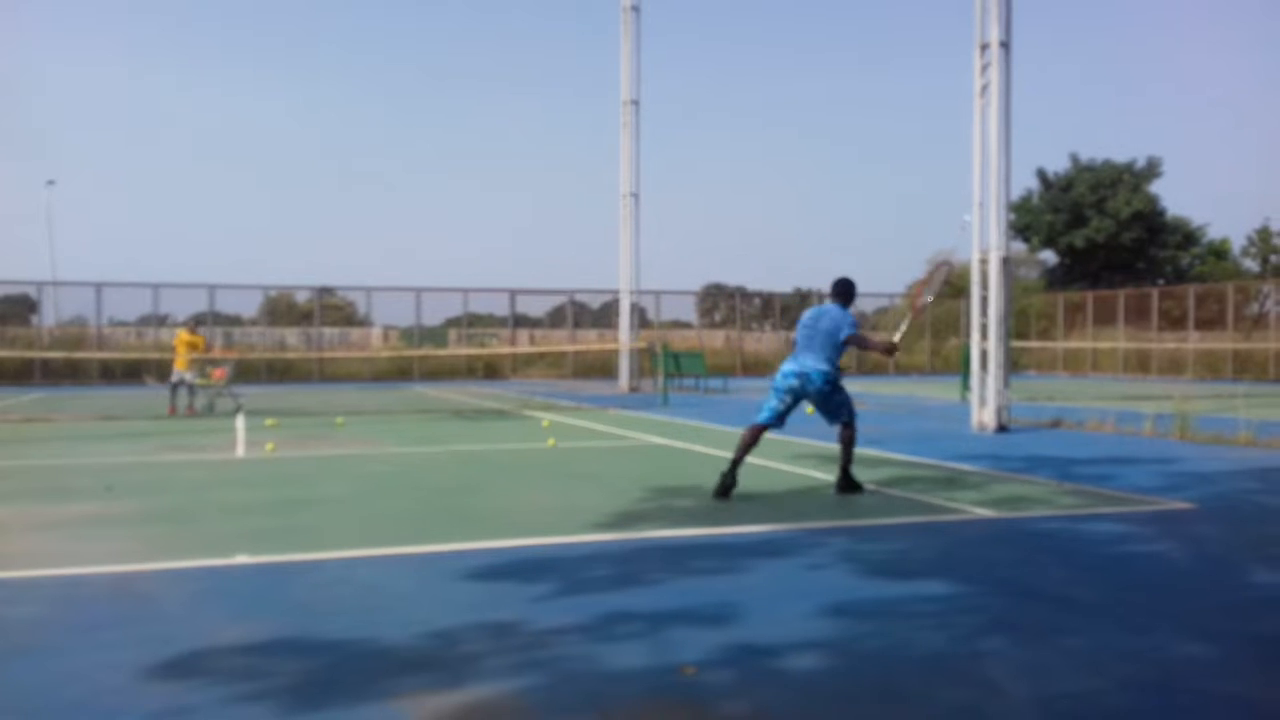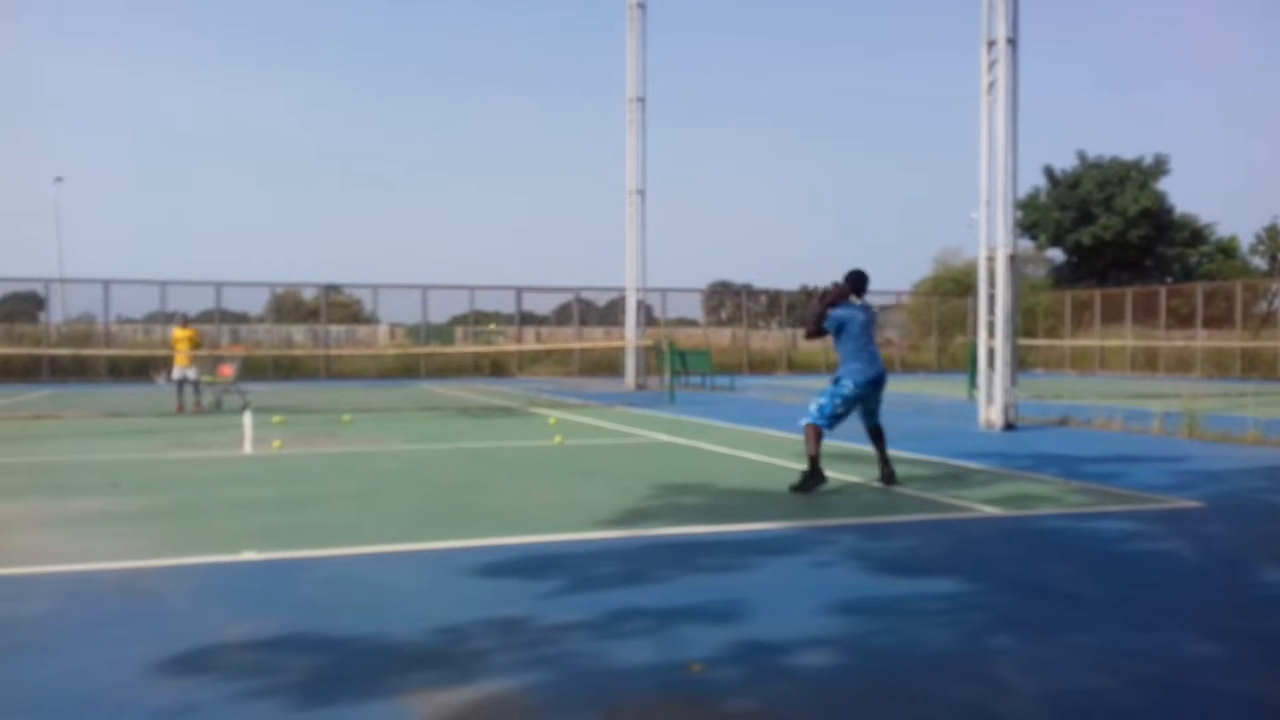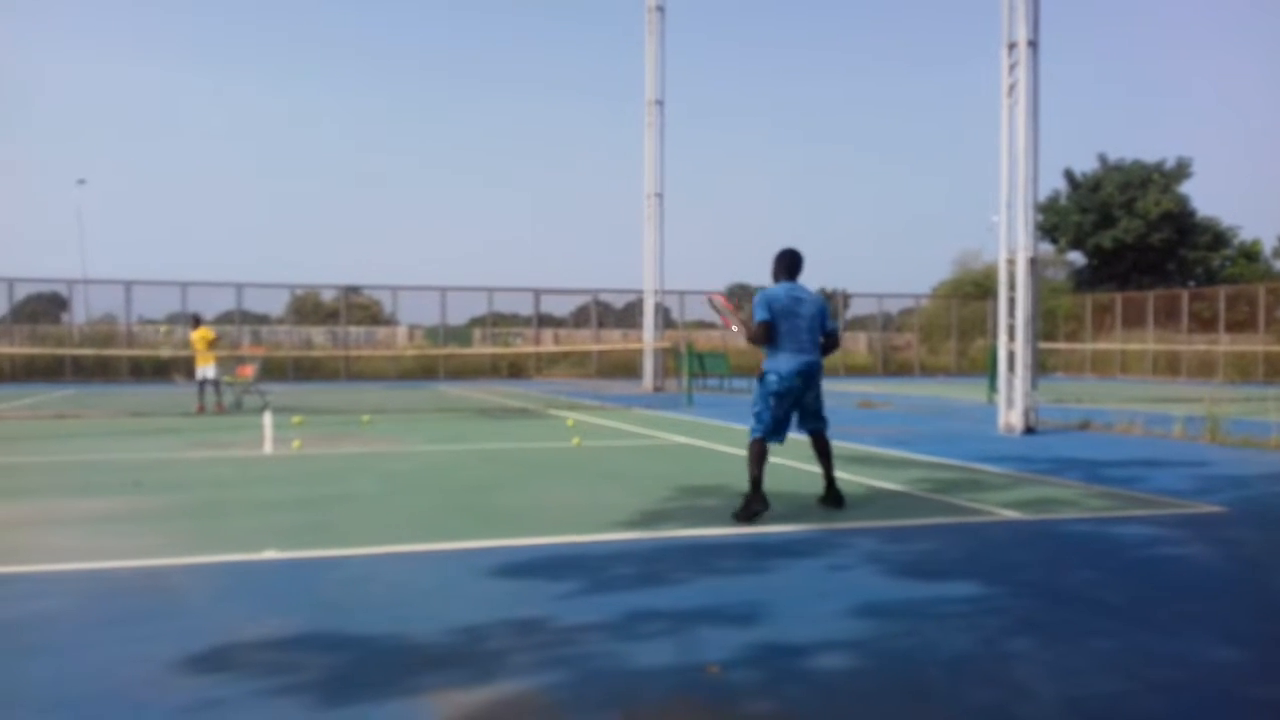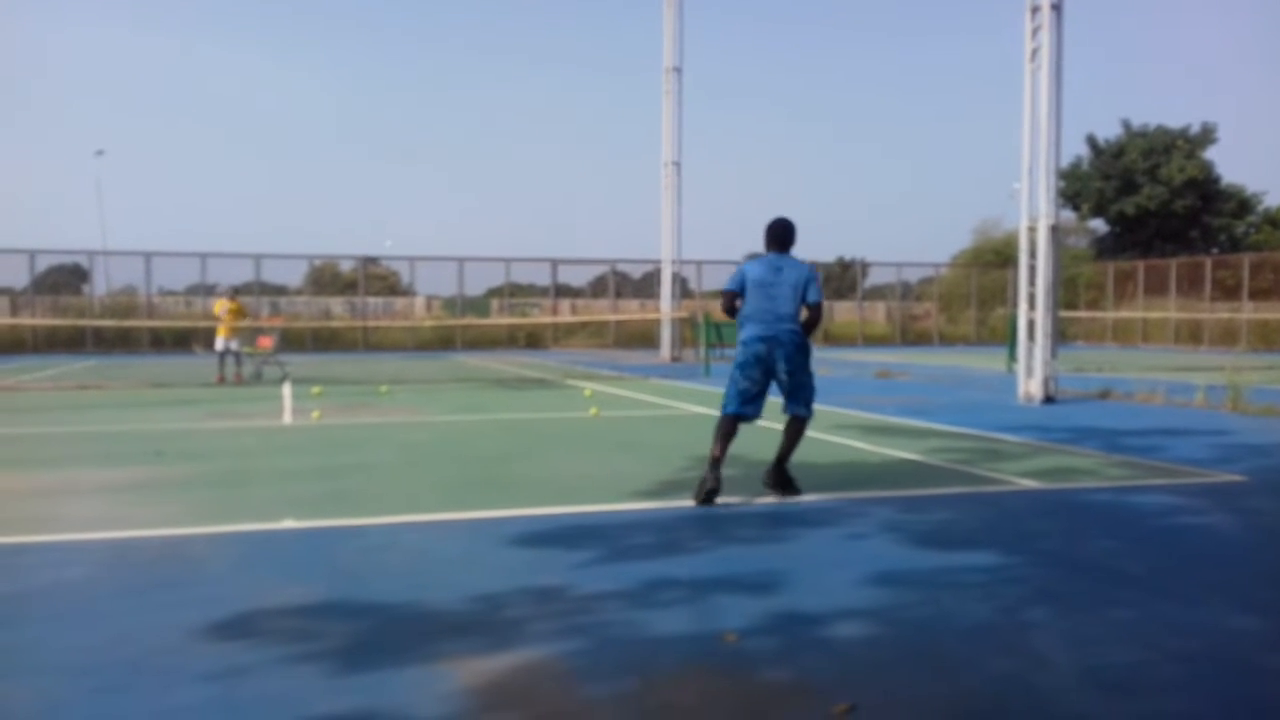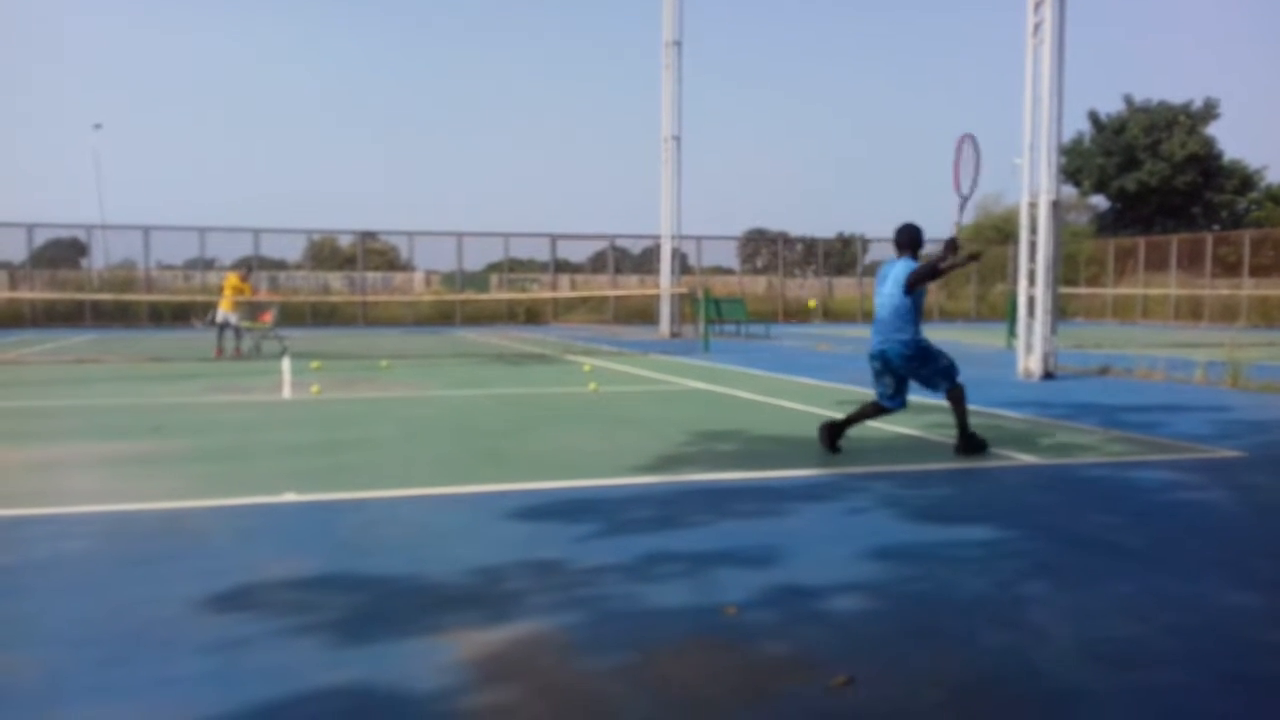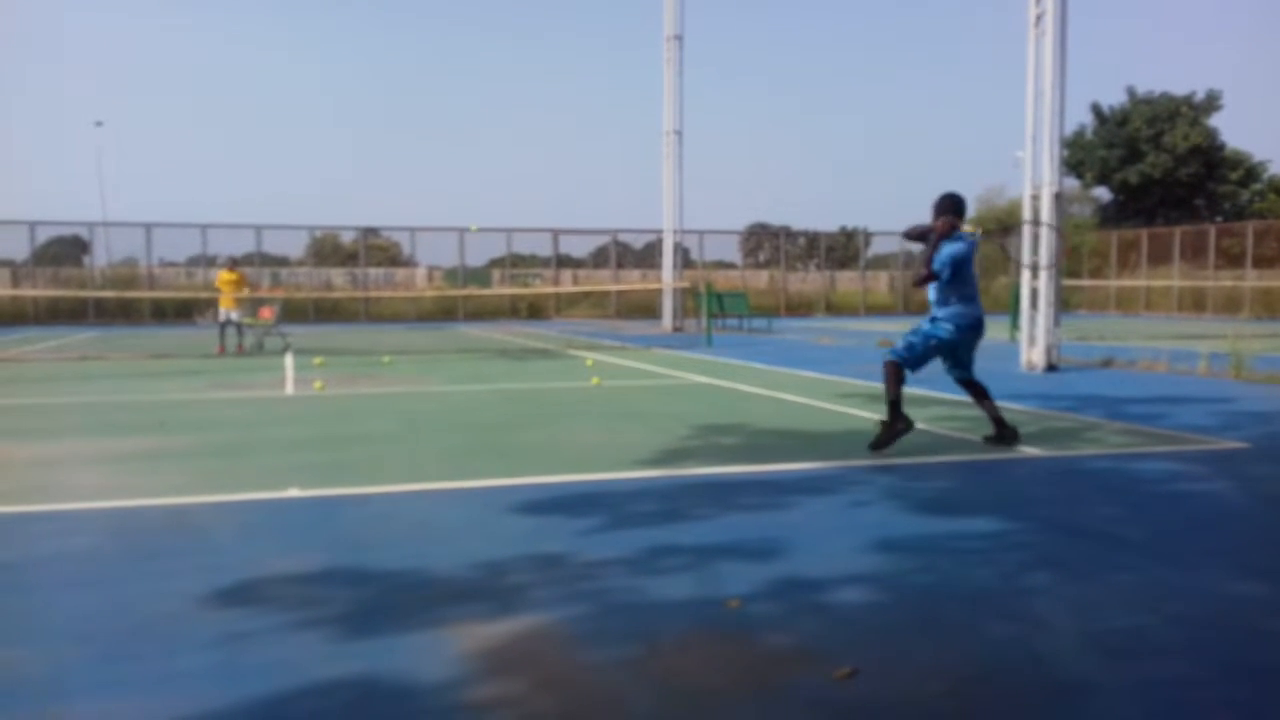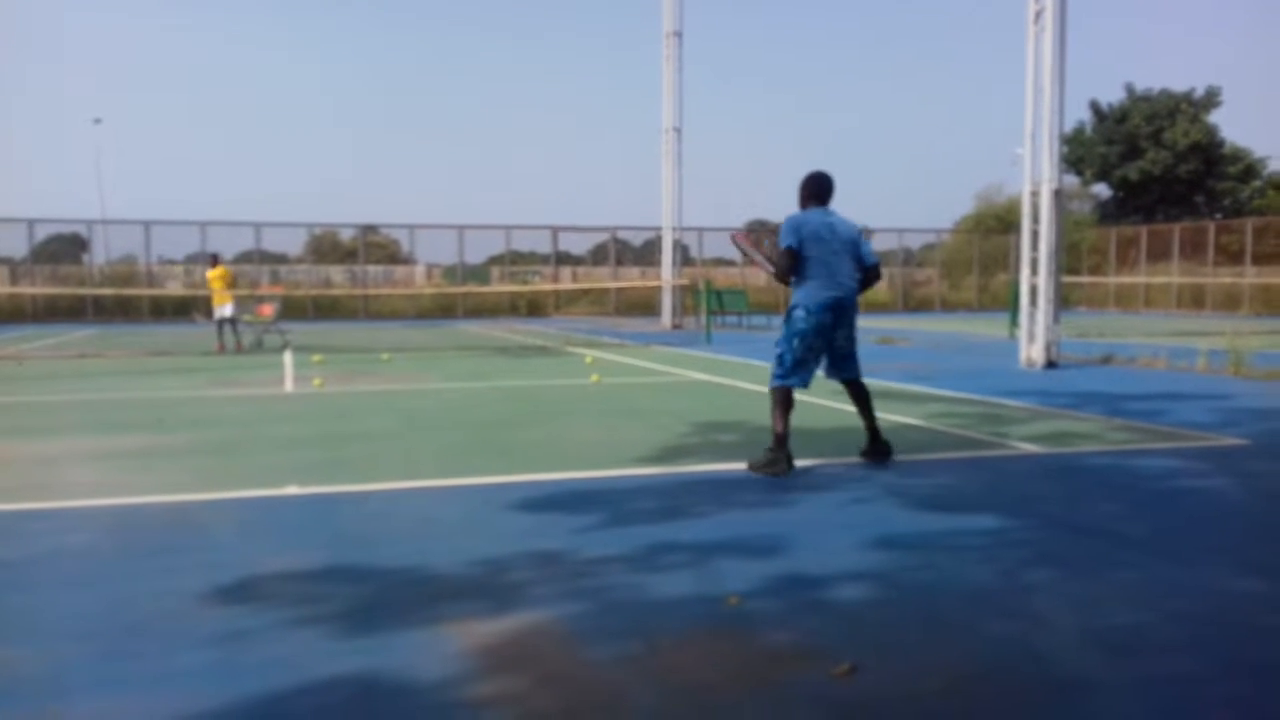
dt=0.7s
person 1, frame 1
left shoulder: (809, 314)
right shoulder: (845, 318)
right elbow: (852, 338)
right wrist: (879, 346)
left hip: (789, 372)
right hip: (819, 376)
left knee: (761, 423)
right knee: (847, 421)
left ankle: (732, 470)
right ankle: (845, 478)
person 1, frame 2
left shoulder: (843, 312)
right shoulder: (867, 311)
left elbow: (811, 333)
right elbow: (831, 321)
left wrist: (823, 306)
right wrist: (828, 305)
left hip: (853, 380)
right hip: (876, 377)
left knee: (812, 421)
right knee: (871, 421)
left ankle: (814, 471)
right ankle: (886, 468)
person 1, frame 3
left shoulder: (765, 297)
right shoulder: (816, 300)
left elbow: (761, 336)
right elbow: (833, 342)
left wrist: (752, 335)
left hip: (779, 373)
right hip: (810, 370)
left knee: (760, 435)
right knee: (816, 430)
left ankle: (756, 493)
right ankle: (831, 489)
person 1, frame 4
left shoulder: (748, 268)
right shoulder: (806, 271)
left elbow: (727, 305)
right elbow: (815, 316)
left hip: (752, 343)
right hip: (789, 342)
left knee: (734, 413)
right knee: (800, 411)
left ankle: (714, 473)
right ankle: (777, 469)
person 1, frame 5
left shoulder: (888, 269)
right shoulder: (909, 268)
right elbow: (911, 280)
left wrist: (958, 262)
right wrist: (948, 257)
left hip: (879, 350)
right hip: (906, 348)
left knee: (888, 402)
right knee: (950, 379)
left ankle: (837, 427)
right ankle: (965, 438)
person 1, frame 6
left shoulder: (958, 248)
right shoulder: (949, 238)
left elbow: (920, 279)
right elbow: (913, 233)
left wrist: (935, 242)
right wrist: (935, 231)
left hip: (951, 321)
right hip: (968, 321)
left knee: (894, 361)
right knee: (964, 378)
left ankle: (895, 419)
right ankle: (1003, 428)
person 1, frame 7
left shoulder: (795, 223)
right shoulder: (850, 229)
left elbow: (784, 267)
right elbow: (873, 273)
left wrist: (783, 278)
left hip: (808, 307)
right hip: (844, 305)
left knee: (783, 380)
right knee: (850, 377)
left ankle: (780, 451)
right ankle: (877, 441)
